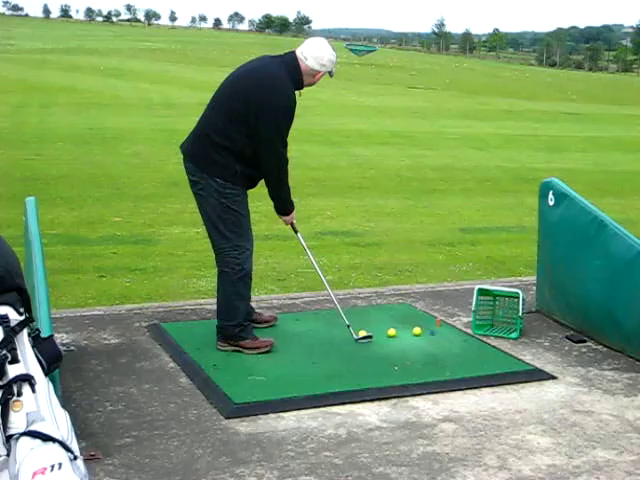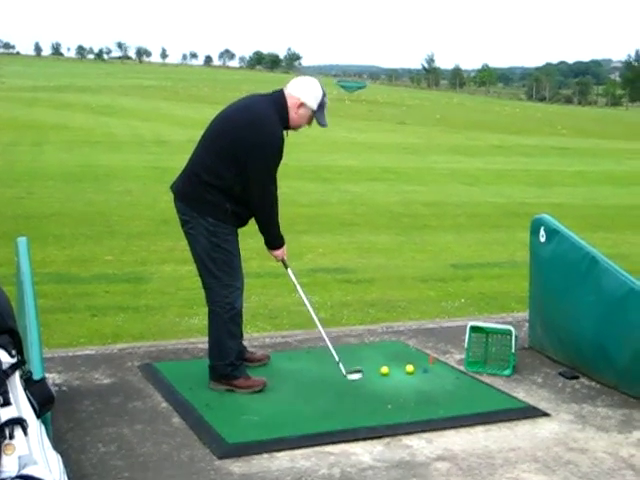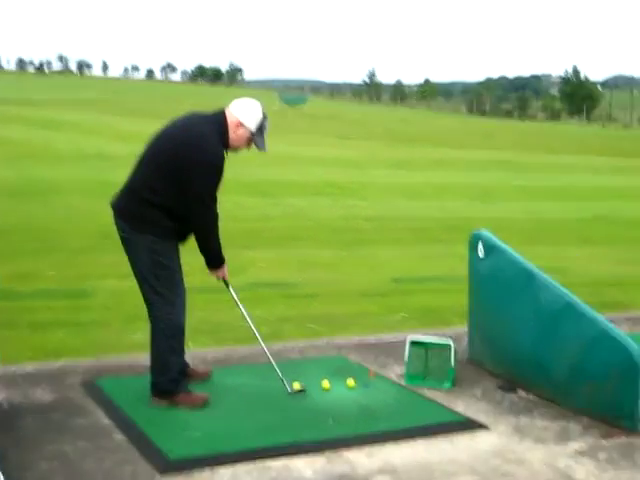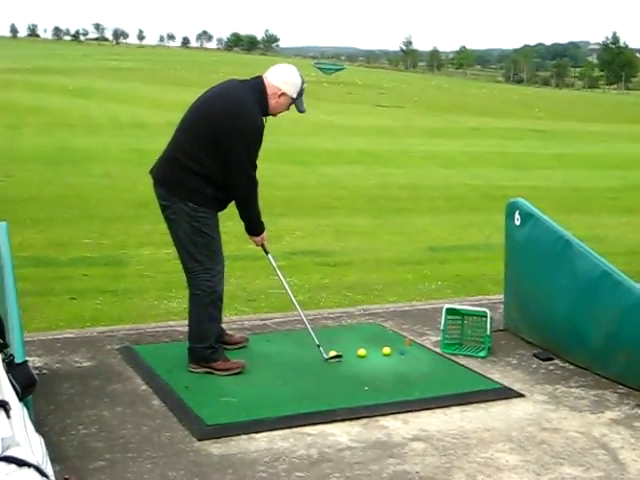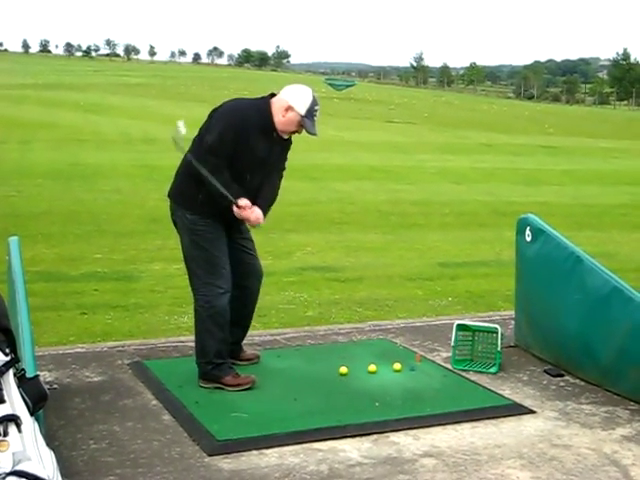
dt=1s
person 1, frame 1
left shoulder: (269, 68)
right shoulder: (277, 91)
right elbow: (273, 154)
right wrist: (284, 206)
left hip: (212, 161)
right hip: (216, 170)
left knee: (237, 246)
right knee: (235, 251)
left ankle: (240, 311)
right ankle: (232, 331)
person 1, frame 2
left shoulder: (259, 108)
right shoulder: (265, 128)
right elbow: (262, 191)
left wrist: (272, 237)
right wrist: (275, 240)
left hip: (204, 200)
right hip: (207, 208)
left knee: (229, 285)
right knee: (226, 290)
left ankle: (233, 350)
right ankle: (225, 371)
person 1, frame 3
left shoulder: (199, 127)
right shoulder: (205, 148)
right elbow: (202, 211)
right wrist: (216, 261)
left hip: (143, 216)
right hip: (147, 225)
left knee: (170, 302)
right knee: (168, 306)
left ankle: (174, 366)
right ankle: (167, 387)
person 1, frame 4
left shoulder: (238, 93)
right shoulder: (245, 115)
right elbow: (242, 178)
right wrist: (255, 226)
left hip: (183, 184)
right hip: (186, 193)
left knee: (209, 268)
right knee: (207, 273)
left ankle: (212, 332)
right ankle: (204, 354)
person 1, frame 5
left shoulder: (279, 136)
right shoulder: (236, 116)
left elbow: (271, 178)
right elbow: (209, 164)
left wrist: (259, 209)
right wrist: (238, 199)
left hip: (229, 212)
right hip: (198, 210)
left knee: (249, 277)
right knee: (215, 288)
left ankle: (229, 347)
right ankle: (213, 369)
